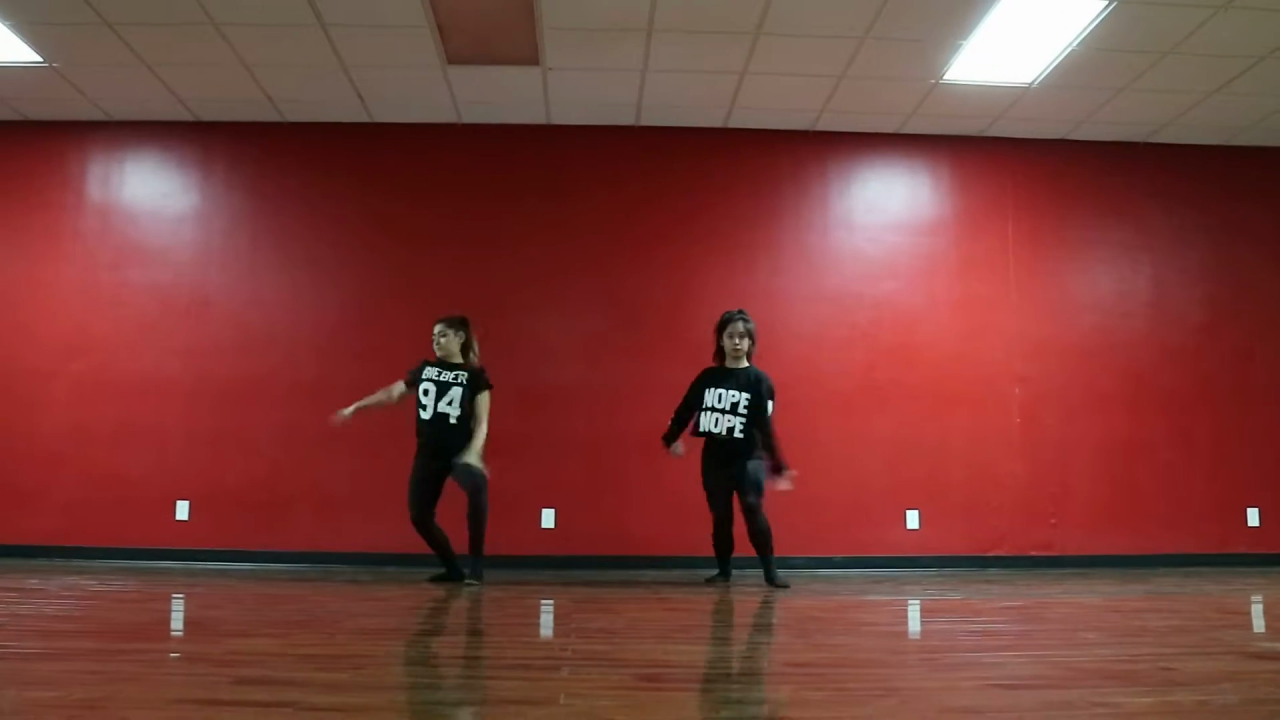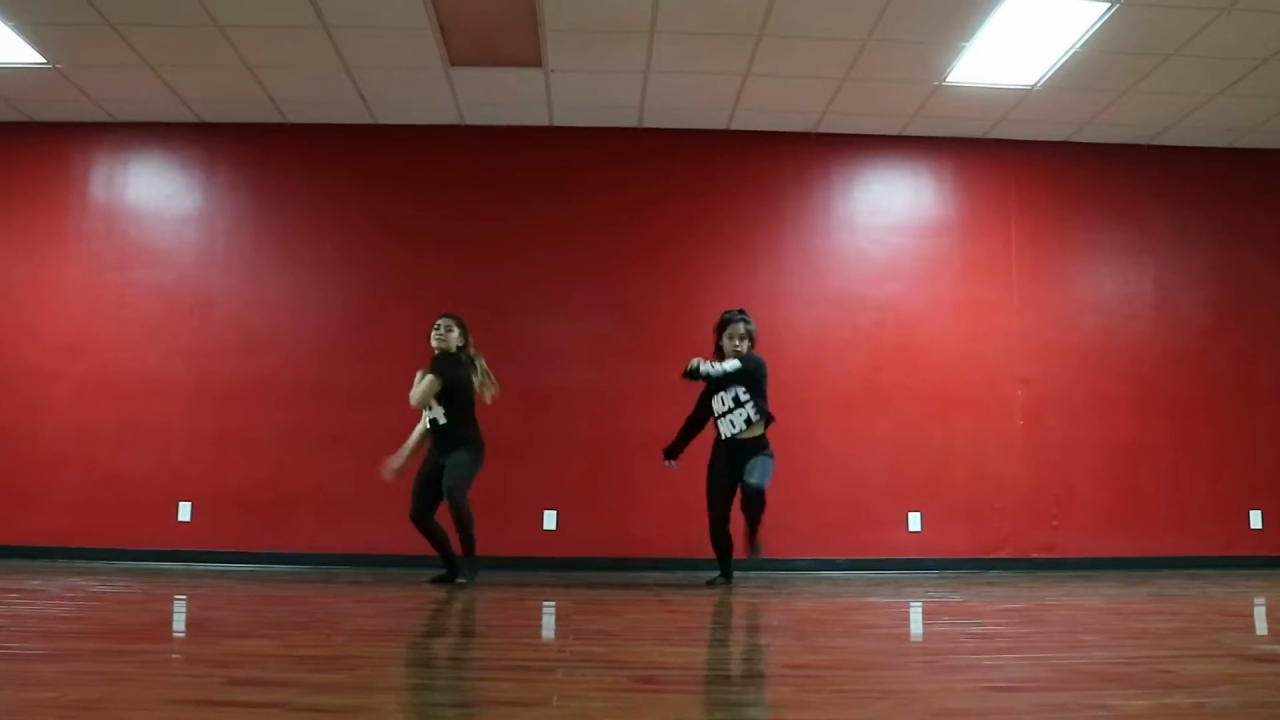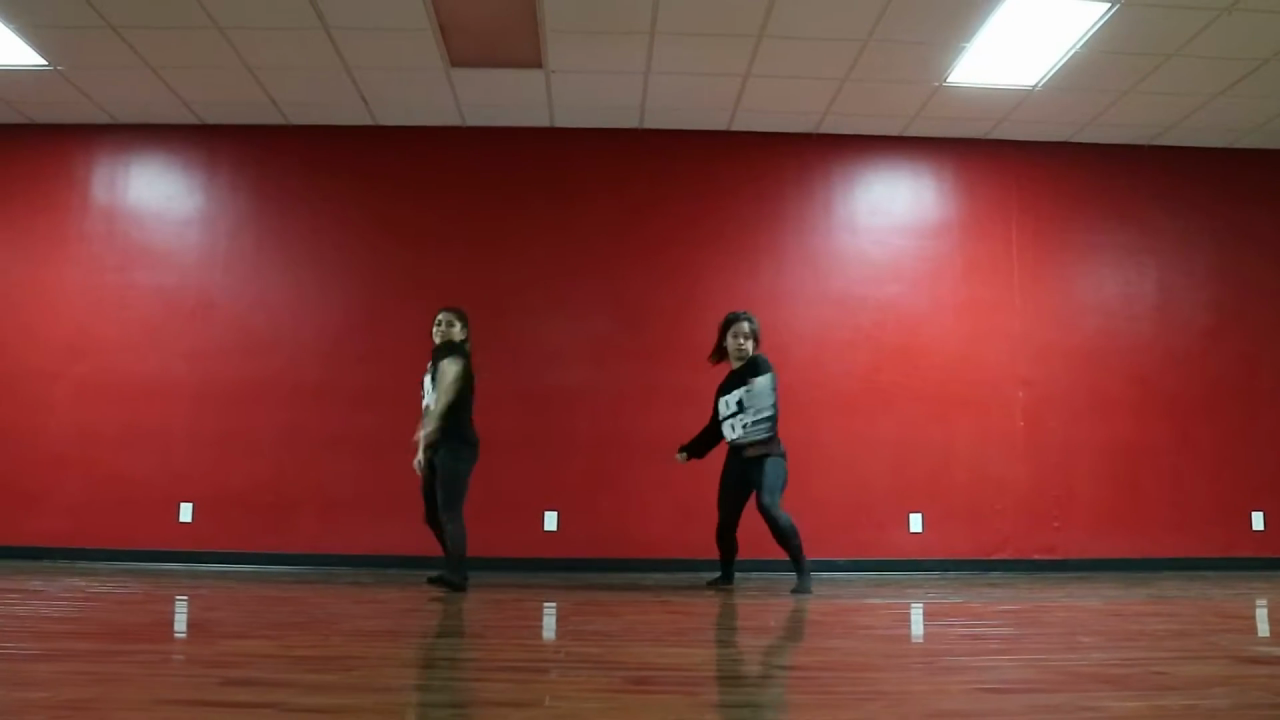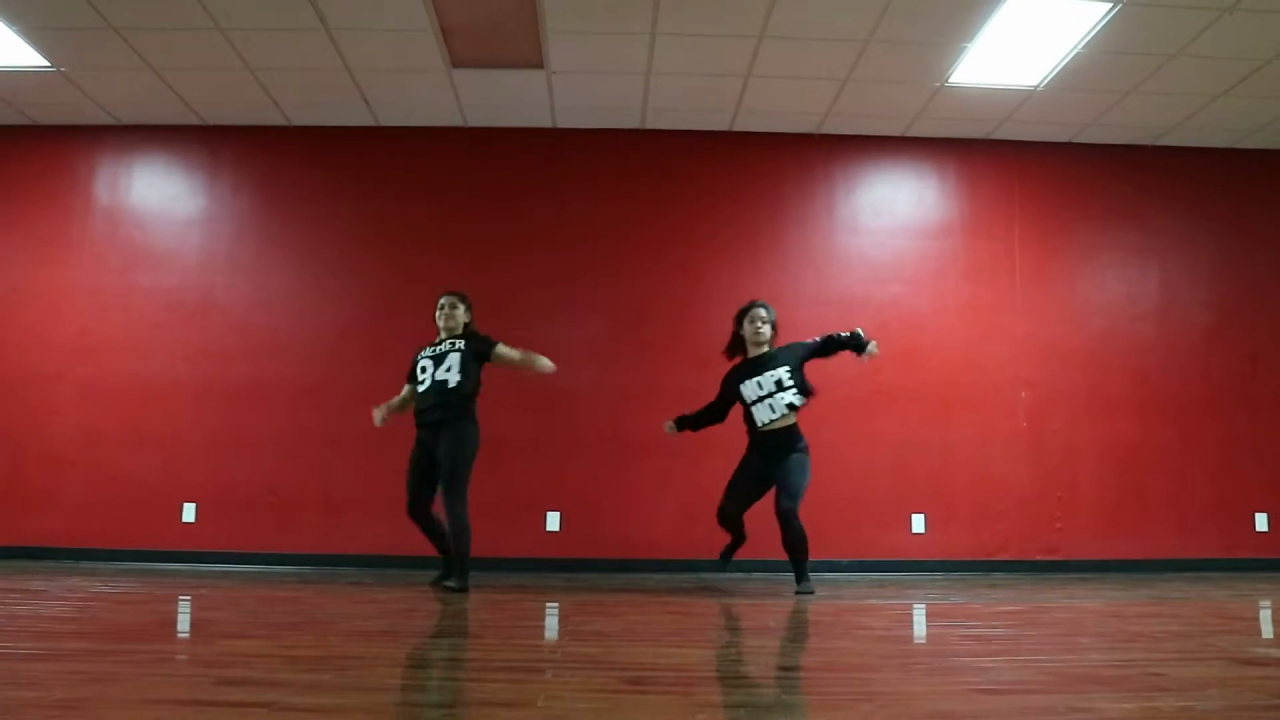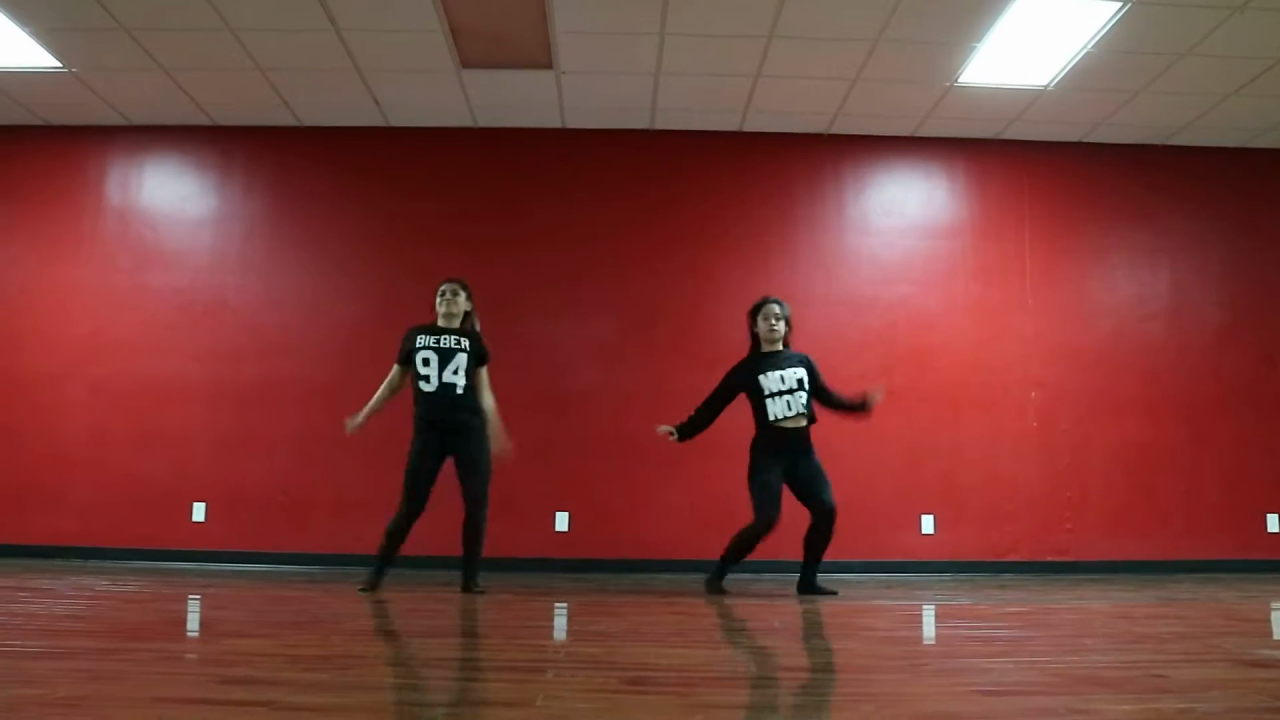
dt=0.2s
person 1, frame 1
left shoulder: (476, 376)
right shoulder: (425, 370)
left elbow: (482, 422)
right elbow: (392, 394)
left wrist: (474, 453)
right wrist: (355, 408)
left hip: (458, 449)
right hip: (427, 453)
left knee: (476, 486)
right knee: (419, 517)
left ankle: (476, 564)
right ankle: (453, 568)
person 1, frame 2
left shoulder: (443, 361)
right shoulder: (439, 367)
left elbow: (417, 400)
right elbow: (426, 422)
left wrist: (419, 382)
right wrist: (402, 455)
left hip: (466, 449)
right hip: (438, 451)
left knee: (453, 494)
right knee: (419, 513)
left ankle: (468, 563)
right ankle: (453, 567)
person 1, frame 3
left shoulder: (452, 352)
right shoulder: (440, 359)
left elbow: (448, 382)
left wrist: (429, 424)
right wrist: (421, 451)
left hip: (457, 445)
right hip: (439, 445)
left knee: (448, 510)
right knee: (433, 514)
left ankle: (457, 574)
right ankle: (453, 570)
person 1, frame 4
left shoulder: (473, 341)
right shoulder: (422, 352)
left elbow: (516, 356)
right elbow: (406, 397)
left wrist: (537, 360)
right wrist: (385, 409)
left hip: (458, 429)
right hip: (426, 433)
left knee: (453, 499)
right knee: (416, 507)
left ankle: (460, 574)
right ankle: (451, 564)
person 1, frame 5
left shoulder: (473, 341)
right shoulder: (413, 336)
left elbow: (483, 390)
right elbow: (392, 382)
left wrist: (496, 433)
right wrist: (363, 416)
left hip: (469, 431)
right hip: (429, 431)
left knee: (477, 501)
right knee: (411, 505)
left ankle: (470, 575)
right ankle: (378, 570)
person 2, frame 1
left shoulder: (759, 381)
right shoulder: (707, 377)
left elbow: (764, 425)
right elbow: (683, 413)
left wrist: (778, 466)
right wrist: (673, 439)
left hip: (747, 455)
right hip: (713, 456)
left knee: (752, 505)
right knee: (722, 518)
left ankle: (770, 570)
right ankle: (724, 569)
person 2, frame 2
left shoulder: (753, 365)
right shoulder: (713, 383)
left elbow: (715, 371)
right elbow: (696, 420)
left wrist: (696, 368)
right wrist: (673, 451)
left hip: (757, 452)
right hip: (724, 456)
left knee: (753, 486)
right knee: (717, 519)
left ankle: (752, 534)
right ankle: (725, 571)
person 2, frame 3
left shoulder: (759, 367)
right shoulder: (726, 385)
left elbow: (762, 400)
right elbow: (715, 428)
left wrist: (761, 439)
right wrist: (689, 451)
left hip: (768, 454)
right hip: (737, 459)
left knee: (768, 507)
right knee: (725, 522)
left ankle: (803, 571)
right ankle: (726, 574)
person 2, frame 4
left shoulder: (789, 353)
right shoulder: (735, 376)
left elbow: (825, 344)
right elbow: (716, 411)
left wrist: (857, 341)
right wrist: (682, 424)
left hip: (791, 447)
right hip: (758, 451)
left knee: (786, 510)
right knee: (727, 512)
left ankle: (803, 577)
right ankle: (738, 539)
person 2, frame 5
left shoulder: (801, 361)
right shoulder: (746, 369)
left elbow: (826, 398)
right elbow: (714, 404)
left wrist: (861, 404)
right wrist: (682, 430)
left hip: (801, 451)
right hip: (767, 452)
left knee: (826, 510)
right knee: (765, 520)
left ankle: (808, 580)
right ankle: (719, 572)
